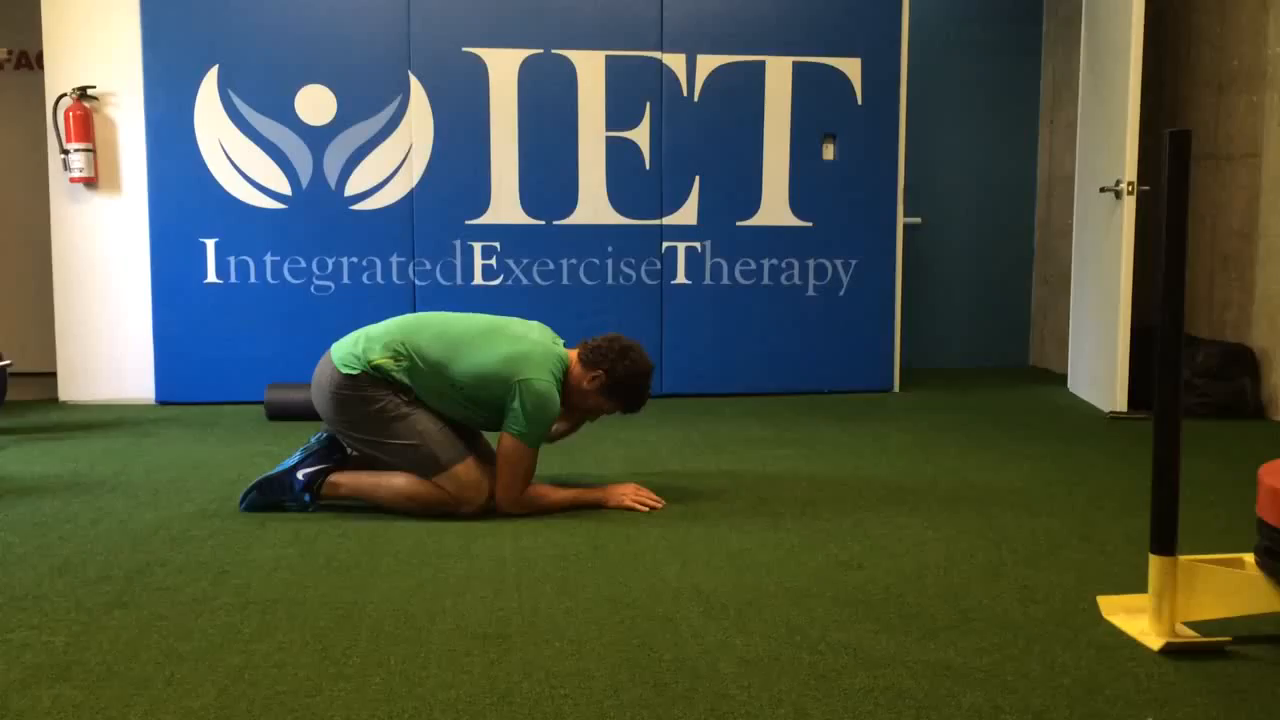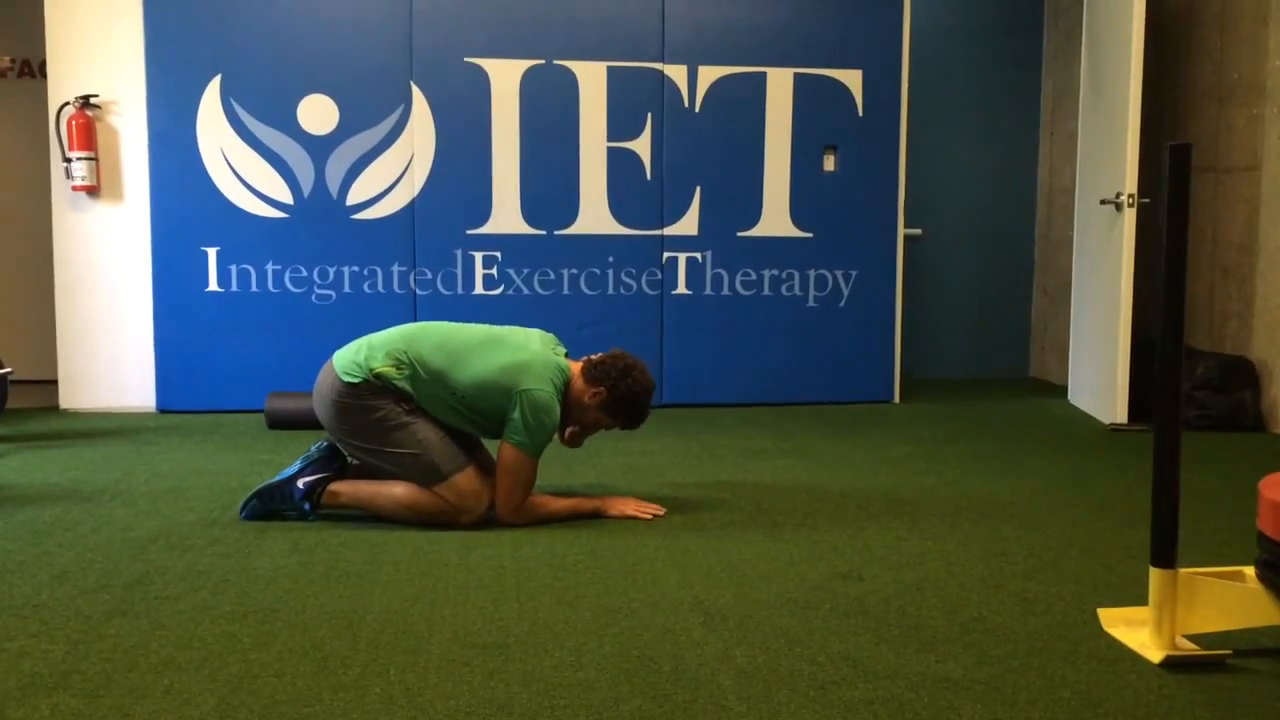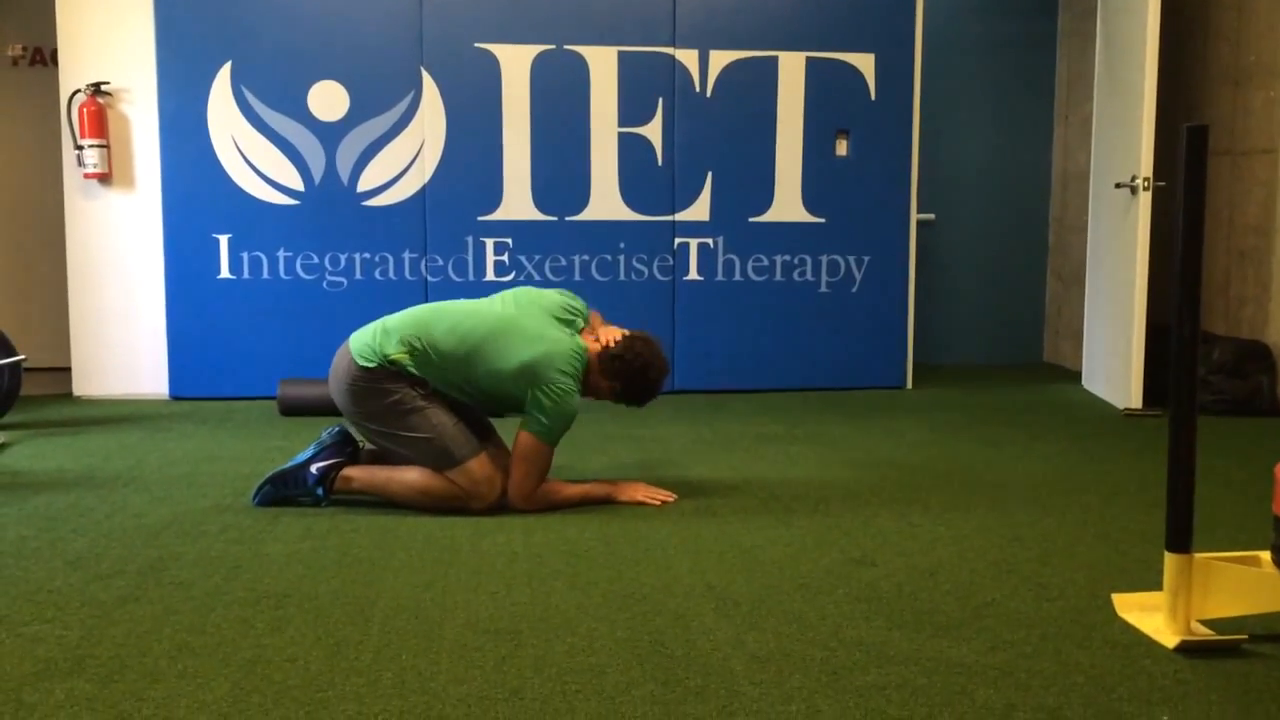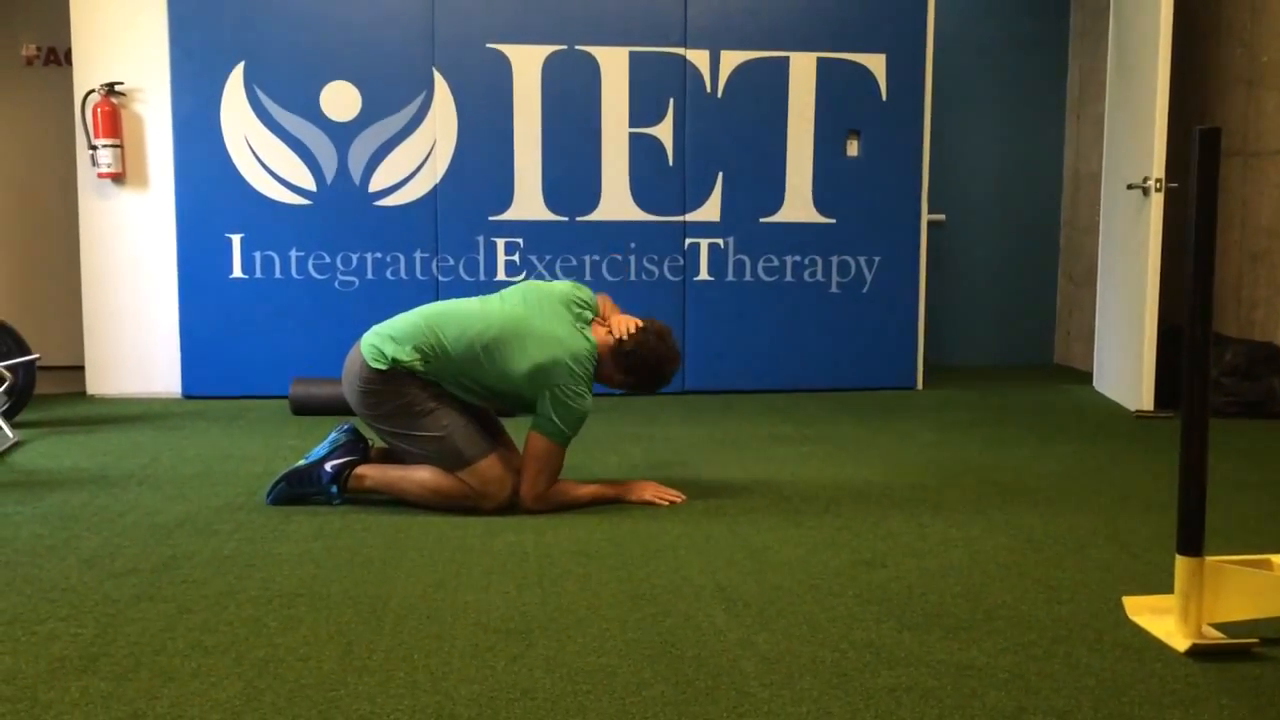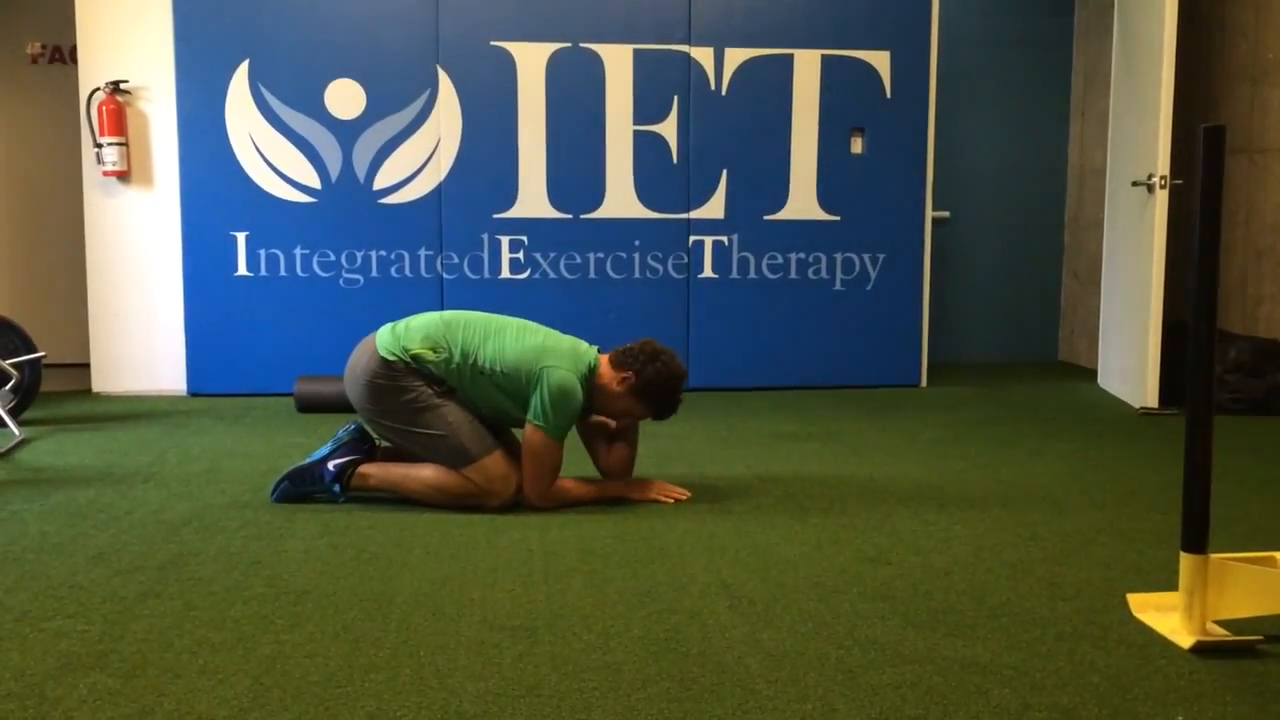
dt=1s
person 1, frame 1
left shoulder: (546, 339)
right shoulder: (539, 386)
left elbow: (546, 433)
right elbow: (511, 498)
left wrist: (578, 419)
right wrist: (601, 495)
left hip: (365, 364)
right hip: (353, 382)
left knee: (485, 470)
right knee: (471, 493)
left ankle: (343, 455)
right ankle: (315, 482)
person 1, frame 2
left shoulder: (550, 348)
right shoulder: (538, 395)
left elbow: (569, 437)
right elbow: (510, 508)
left wrist: (584, 414)
right wrist: (600, 505)
left hip: (364, 372)
right hip: (355, 390)
left knee: (484, 481)
right knee: (470, 503)
left ankle: (343, 464)
right ankle: (318, 491)
person 1, frame 3
left shoulder: (566, 305)
right shoulder: (559, 386)
left elbow: (595, 320)
right elbow: (522, 494)
left wrist: (605, 331)
right wrist: (613, 491)
left hip: (377, 351)
right hip: (371, 374)
left knee: (498, 466)
right knee: (484, 489)
left ankle: (354, 453)
right ankle: (332, 476)
person 1, frame 4
left shoulder: (572, 298)
right shoulder: (570, 387)
left elbow: (603, 300)
right elbow: (533, 495)
left wrist: (615, 318)
right wrist: (622, 491)
left hip: (389, 351)
right hip: (383, 375)
left knee: (509, 467)
right knee: (496, 489)
left ankle: (363, 452)
right ankle: (345, 475)
person 1, frame 5
left shoulder: (585, 366)
right shoulder: (563, 381)
left elbow: (613, 467)
right elbow: (538, 492)
left wrist: (629, 417)
right wrist: (628, 489)
left hip: (400, 358)
right hip: (387, 371)
left knee: (512, 465)
right knee: (499, 485)
left ankle: (370, 450)
right ankle: (349, 473)
